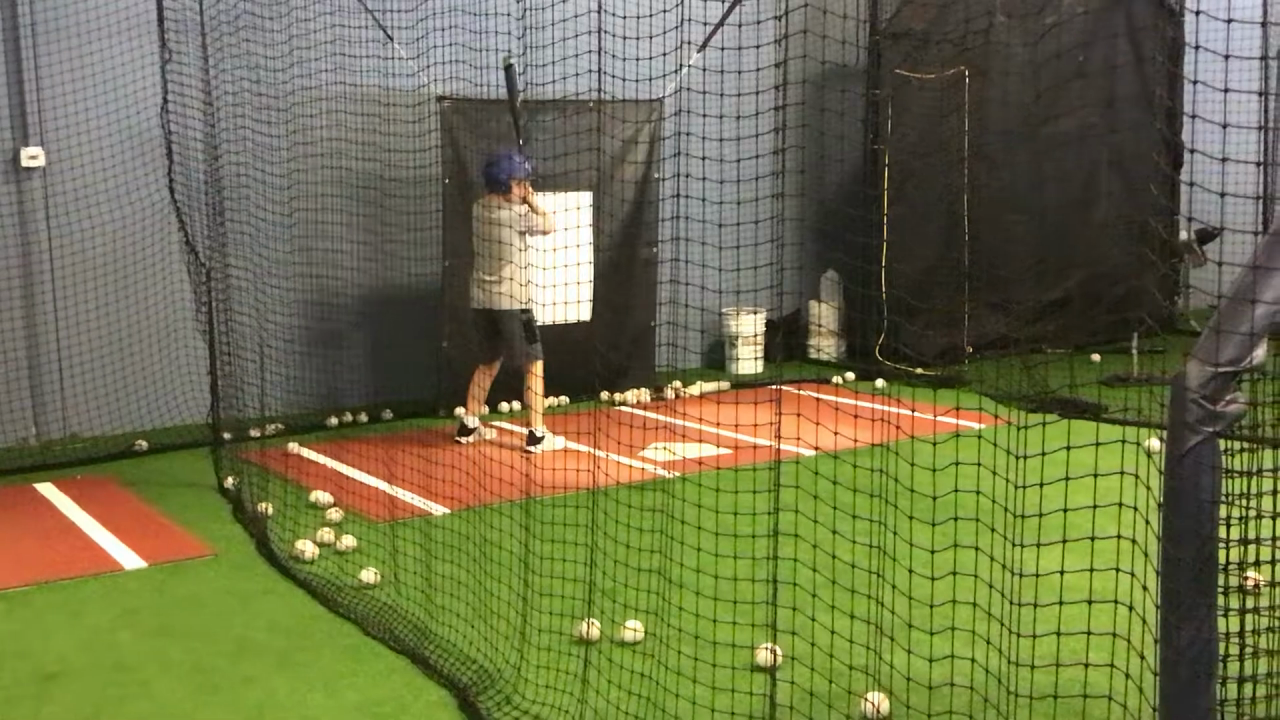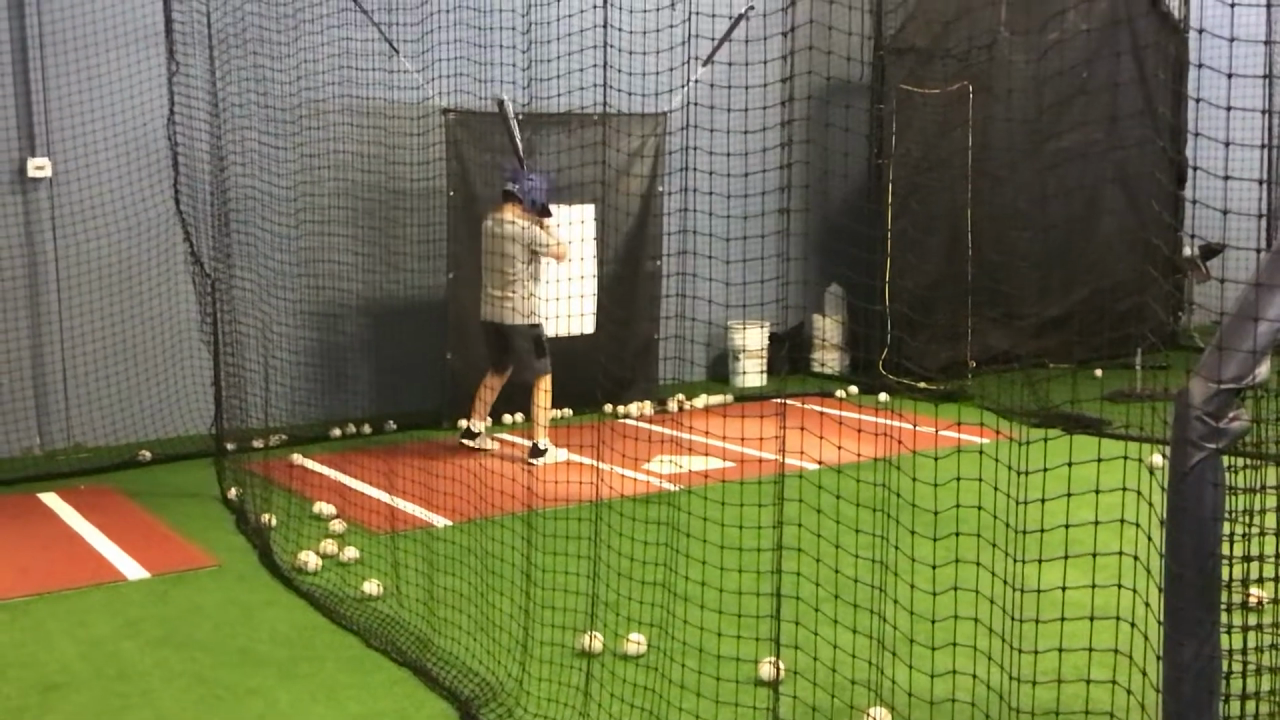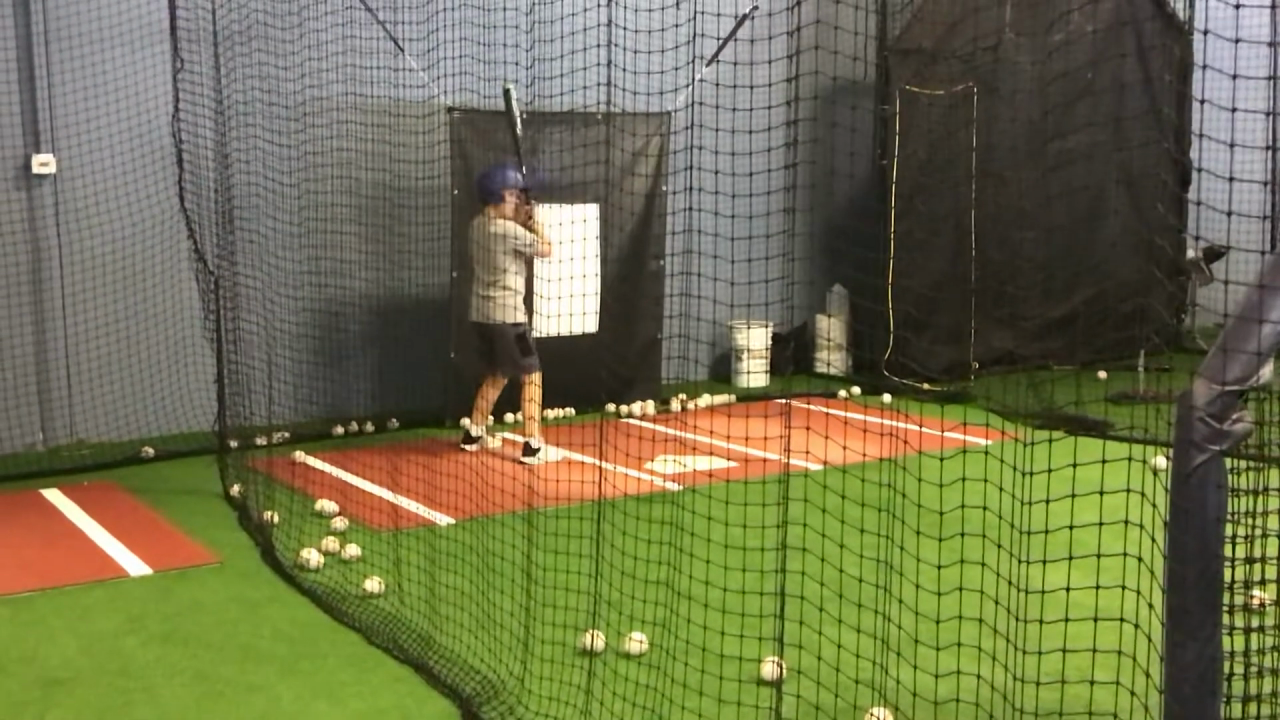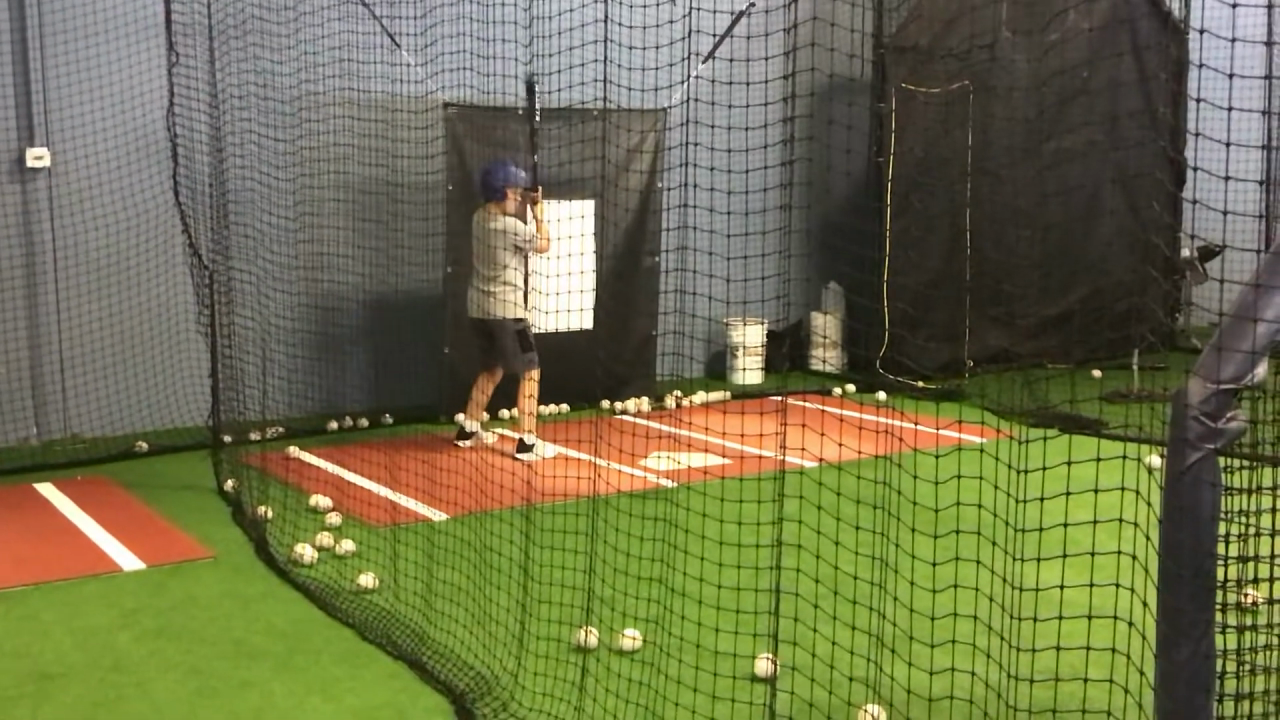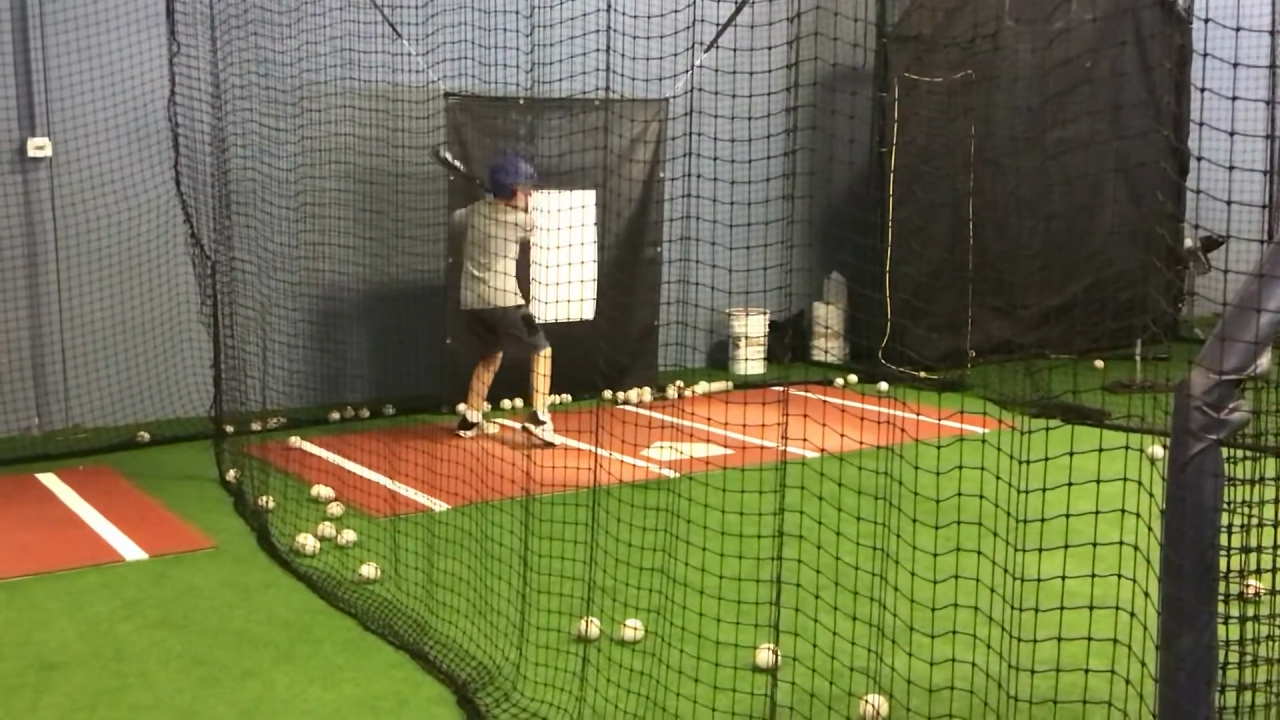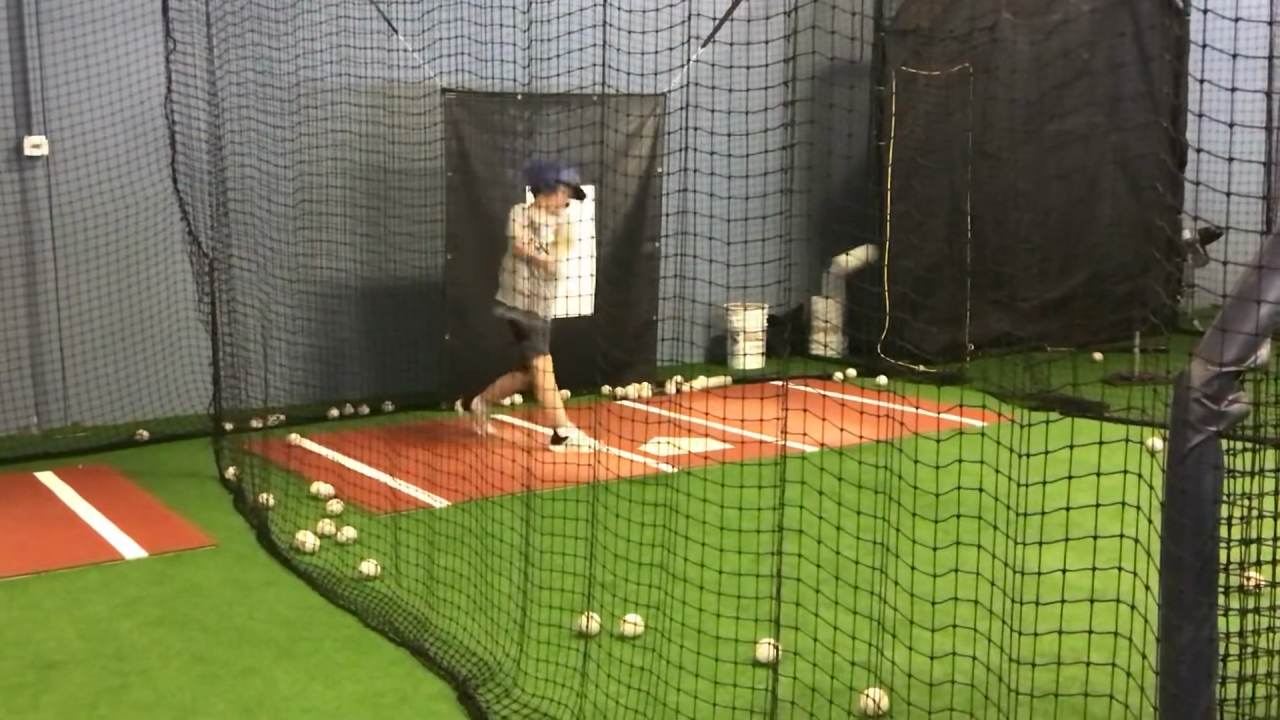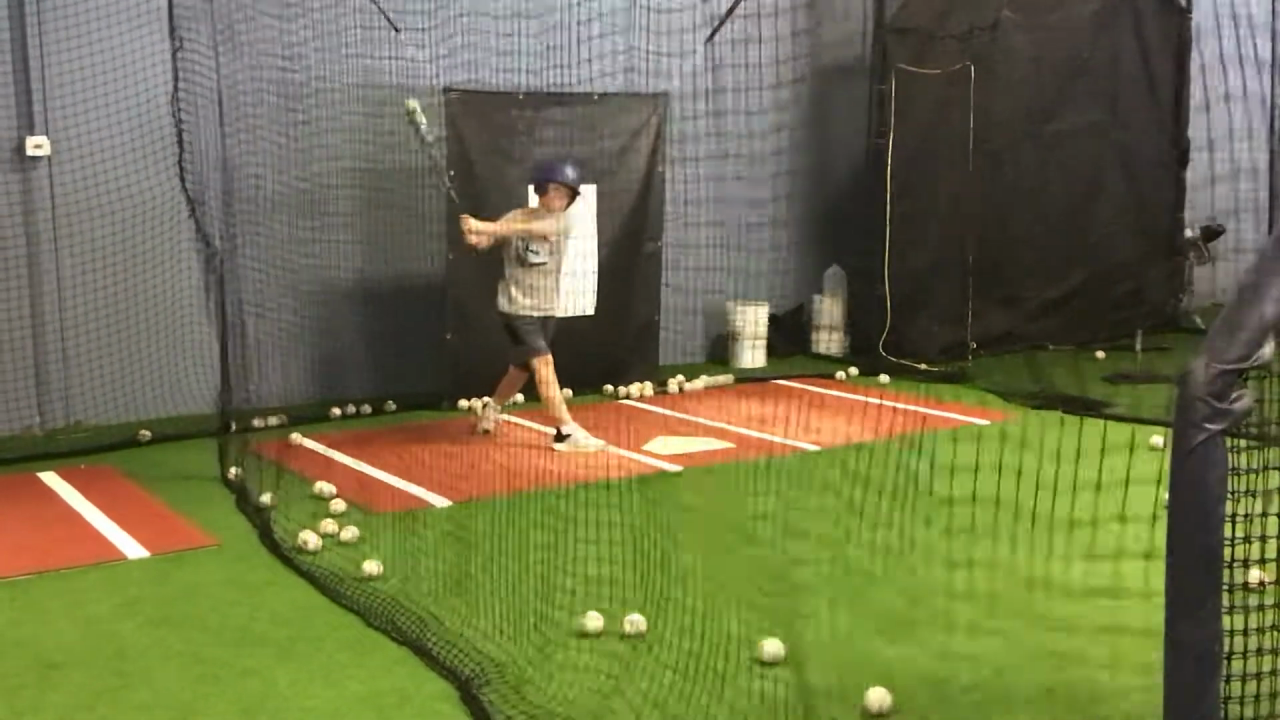
dt=0.7s
person 1, frame 1
left shoulder: (478, 209)
right shoulder: (516, 214)
right elbow: (548, 226)
left wrist: (522, 200)
right wrist: (531, 201)
left hip: (481, 301)
right hip: (511, 302)
left knee: (489, 362)
right knee: (534, 363)
left ankle: (469, 425)
right ankle: (537, 434)
person 1, frame 2
left shoulder: (489, 223)
right shoulder: (526, 230)
right elbow: (561, 253)
right wrist: (544, 227)
left hip: (490, 313)
right hip: (521, 315)
left knee: (498, 371)
right knee: (542, 377)
left ankle: (473, 429)
right ankle: (540, 447)
person 1, frame 3
left shoulder: (478, 225)
right shoulder: (509, 230)
right elbow: (545, 249)
left wrist: (522, 221)
right wrist: (534, 223)
left hip: (481, 314)
right hip: (507, 315)
left knee: (496, 375)
right knee: (531, 375)
left ankle: (474, 434)
right ankle: (533, 445)
person 1, frame 4
left shoulder: (479, 218)
right shoulder: (512, 227)
right elbow: (544, 245)
left wrist: (524, 205)
right wrist: (538, 212)
left hip: (479, 309)
right hip: (506, 311)
left knee: (492, 369)
right knee: (530, 371)
left ankle: (468, 429)
right ankle: (527, 441)
person 1, frame 5
left shoulder: (474, 211)
right shoulder: (522, 219)
left elbow: (456, 224)
right wrist: (513, 204)
left hip: (471, 301)
right hip: (503, 300)
left knee: (491, 356)
right knee: (541, 351)
left ankle: (470, 420)
right ankle: (539, 418)
person 1, frame 6
left shoulder: (562, 221)
right shoulder: (520, 212)
left elbow: (563, 246)
right elbow: (519, 244)
left wrist: (553, 262)
right wrist: (541, 257)
left hip: (540, 307)
right hip: (514, 303)
left knee: (526, 374)
right knee: (542, 363)
left ankle: (481, 404)
right ankle: (563, 431)
person 1, frame 7
left shoulder: (561, 222)
right shoulder: (517, 215)
left elbow: (528, 229)
right elbow: (484, 239)
left wrist: (485, 227)
right wrist: (472, 233)
left hip: (545, 308)
right hip: (516, 306)
left knee: (522, 367)
right knee: (542, 362)
left ankle: (490, 412)
right ankle: (566, 431)
